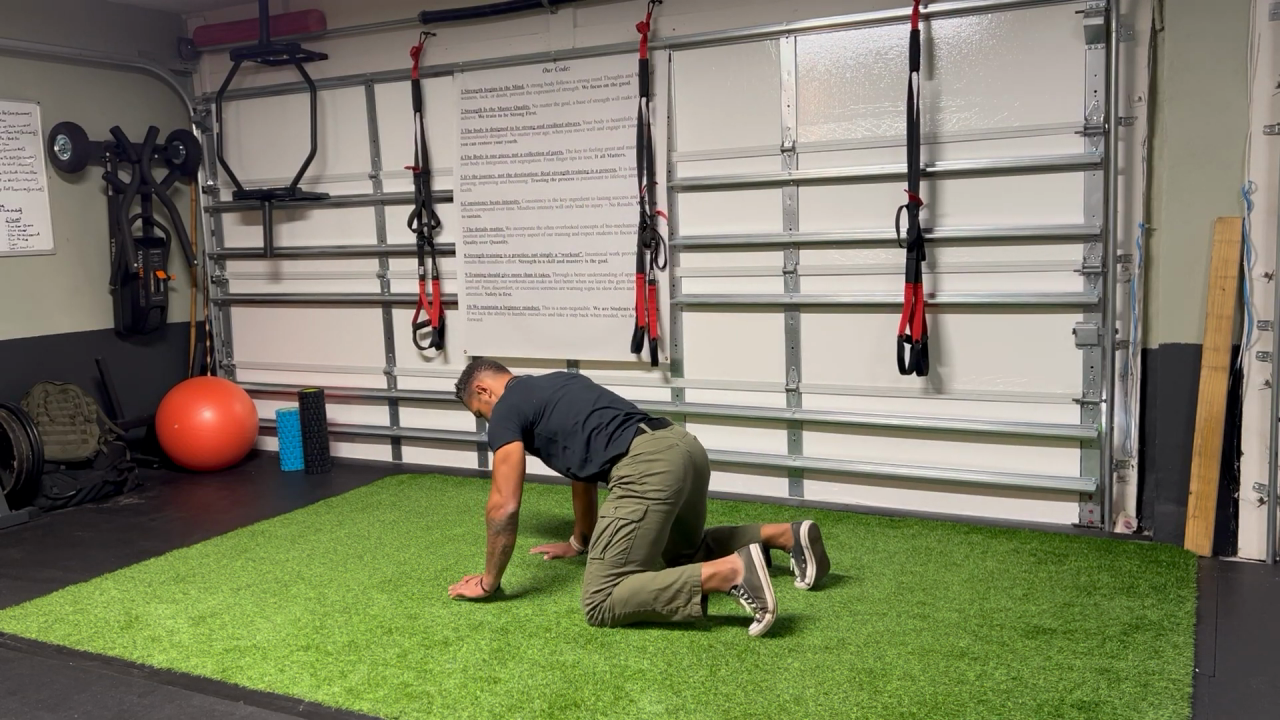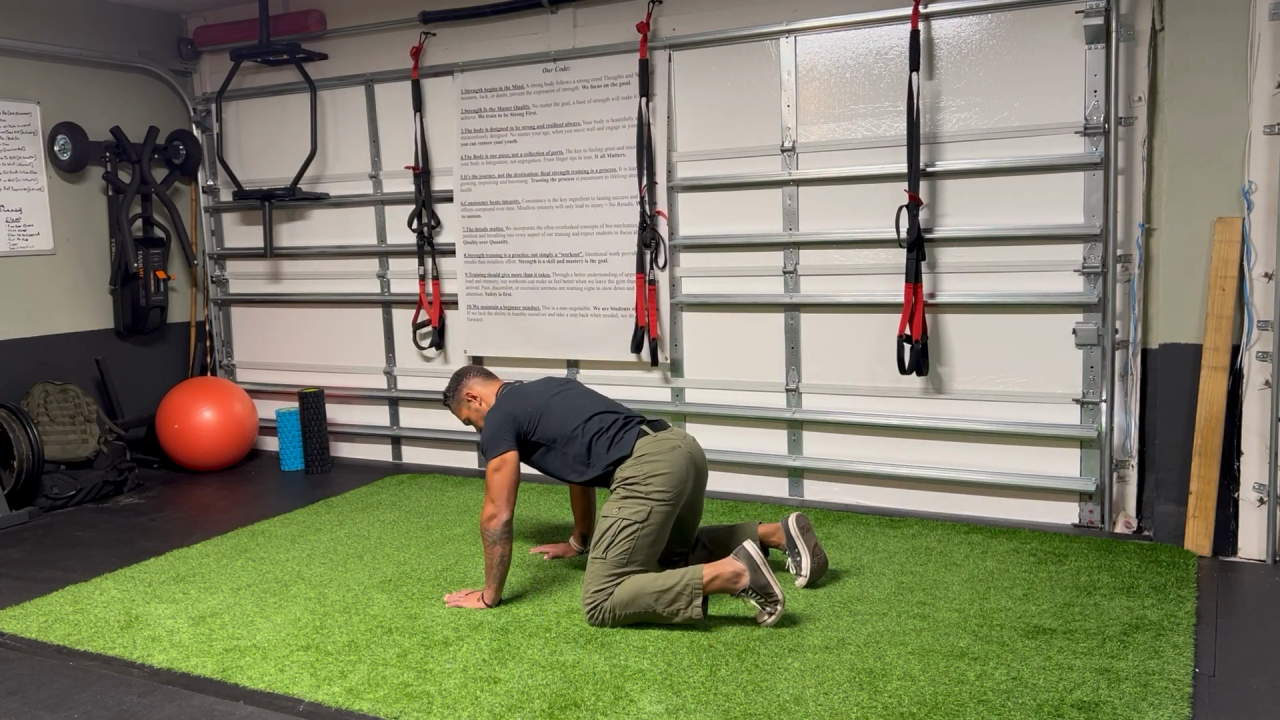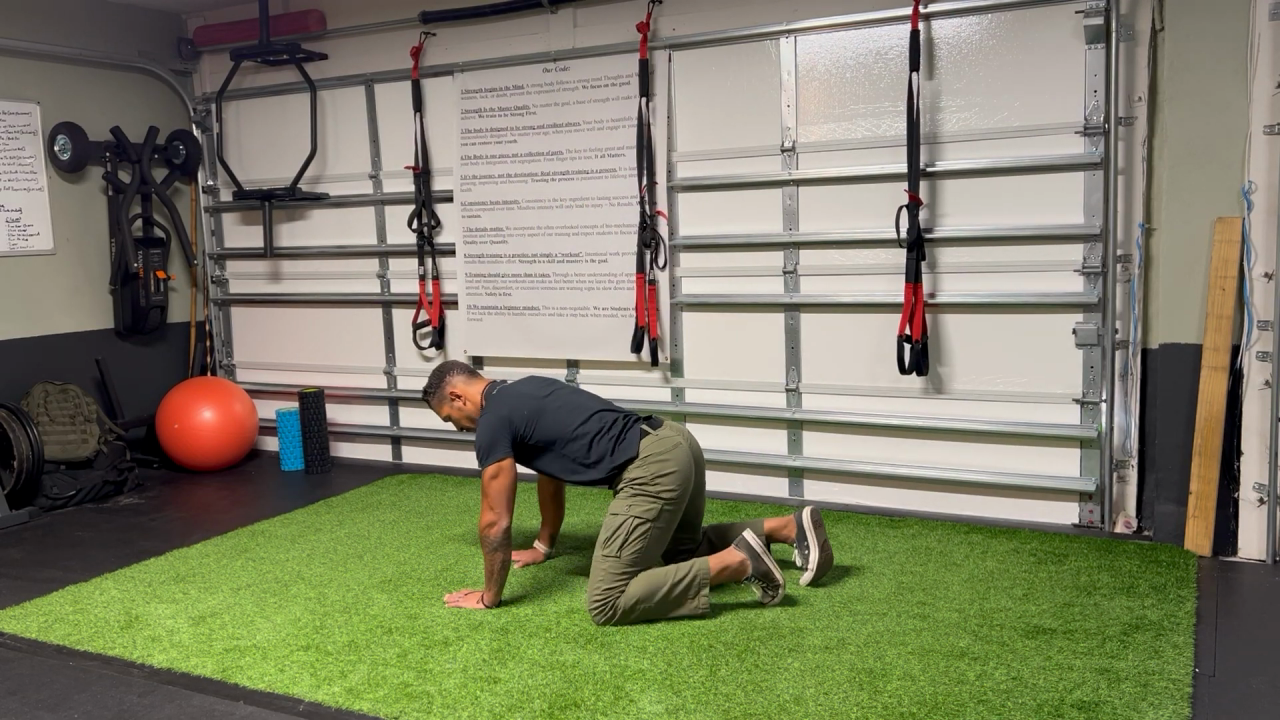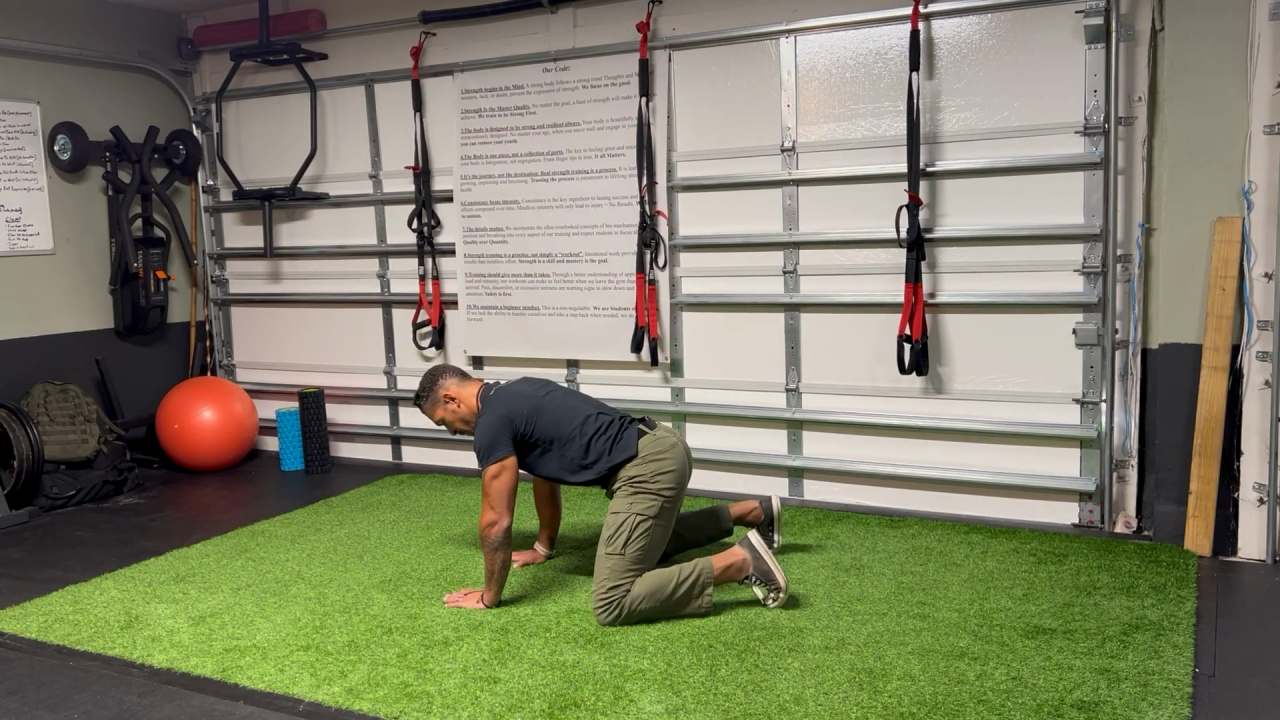
dt=0.4s
person 1, frame 1
left shoulder: (508, 409)
right shoulder: (556, 385)
left elbow: (504, 506)
right elbow: (584, 468)
left wrist: (489, 581)
right wrist: (579, 542)
left hip: (647, 469)
right hip: (683, 447)
left knee: (601, 605)
right knee: (684, 551)
left ankle: (730, 571)
right ankle: (786, 536)
person 1, frame 2
left shoulder: (500, 418)
right shoulder: (544, 392)
left elbow: (497, 515)
left wrist: (490, 595)
right wrist: (578, 542)
left hip: (648, 470)
right hip: (682, 448)
left knee: (602, 605)
right knee: (676, 552)
left ankle: (731, 572)
right ankle: (778, 534)
person 1, frame 3
left shoulder: (494, 423)
right shoulder: (524, 392)
left elbow: (496, 522)
right elbow: (553, 473)
left wrist: (490, 596)
right wrist: (542, 547)
left hip: (653, 469)
right hip: (676, 443)
left knee: (606, 603)
right knee: (685, 548)
left ankle: (735, 563)
right ankle: (789, 527)
person 1, frame 4
left shoulder: (492, 422)
right shoulder: (515, 397)
left elbow: (496, 521)
right elbow: (545, 477)
left wrist: (489, 596)
right wrist: (543, 547)
left hip: (647, 467)
right hip: (664, 446)
left knee: (613, 603)
right knee: (652, 539)
left ankle: (739, 562)
right ankle: (752, 512)
